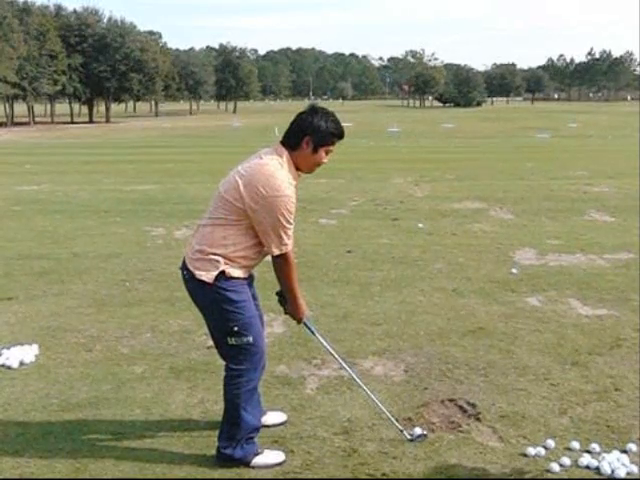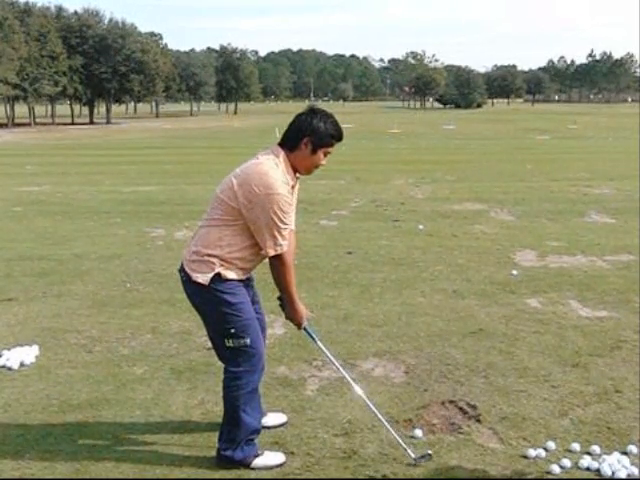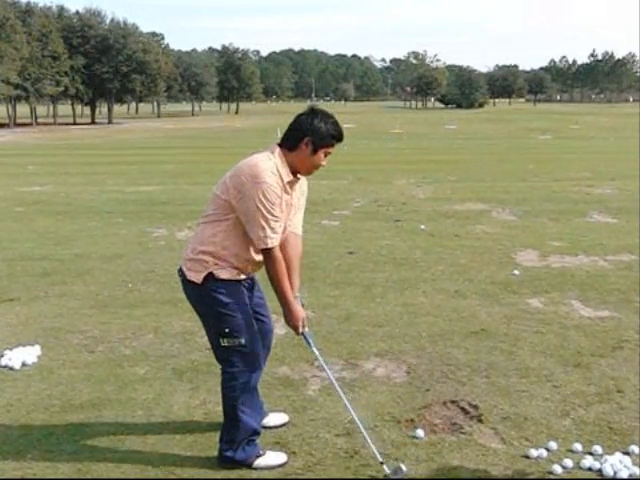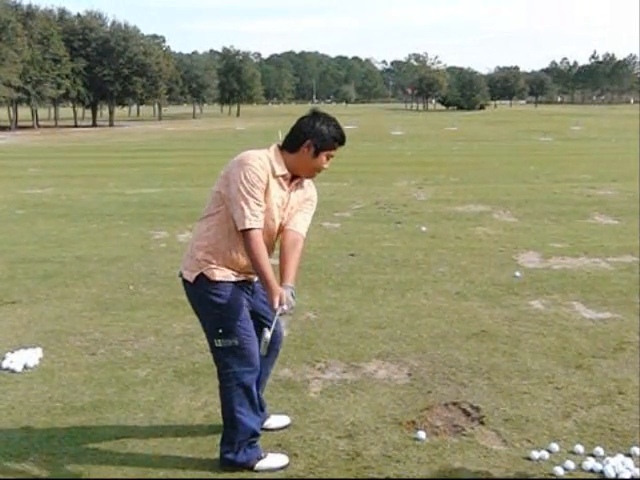
dt=1s
person 1, frame 1
left shoulder: (273, 161)
right shoulder: (275, 184)
left elbow: (281, 247)
right elbow: (282, 254)
left wrist: (289, 293)
right wrist: (295, 301)
left hip: (226, 267)
right hip: (214, 273)
left knee: (251, 340)
right knee: (248, 354)
left ankle: (248, 411)
right ankle: (237, 447)
person 1, frame 2
left shoulder: (282, 169)
right shoulder: (270, 182)
left elbow: (287, 237)
right elbow: (277, 254)
left wrist: (290, 297)
right wrist: (293, 303)
left hip: (231, 270)
right hip: (212, 275)
left knee: (254, 340)
right knee: (247, 356)
left ankle: (249, 412)
right ankle: (237, 448)
person 1, frame 3
left shoulder: (297, 180)
right shoulder: (261, 176)
left elbow: (291, 238)
right elbow: (270, 249)
left wrist: (295, 296)
right wrist: (289, 304)
left hip: (238, 271)
right hip: (210, 274)
left knee: (261, 336)
right knee: (243, 356)
left ankle: (249, 410)
right ankle: (239, 448)
person 1, frame 4
left shoulder: (306, 191)
right shoulder: (252, 166)
left elbow: (292, 237)
right elbow: (249, 232)
left wrist: (288, 286)
right wrist: (272, 287)
left hip: (245, 275)
right hip: (211, 274)
left knee: (269, 339)
right knee: (241, 358)
left ankle: (251, 412)
right ankle: (240, 450)
